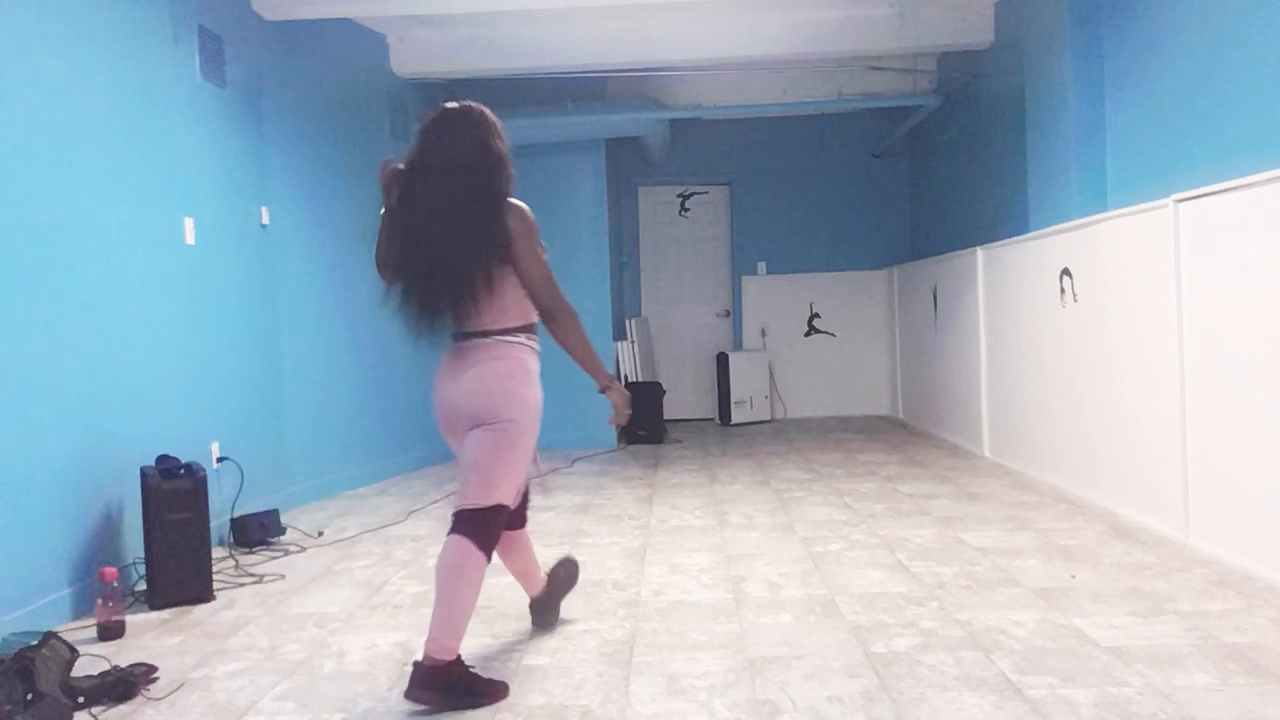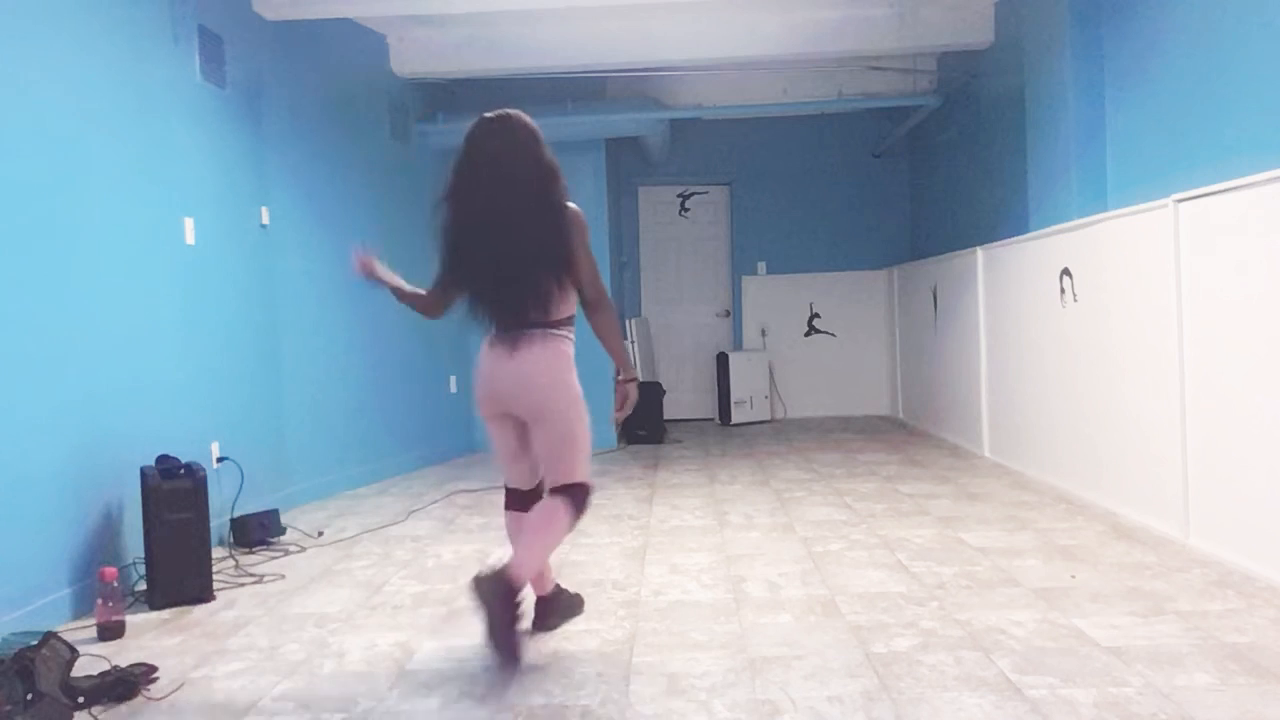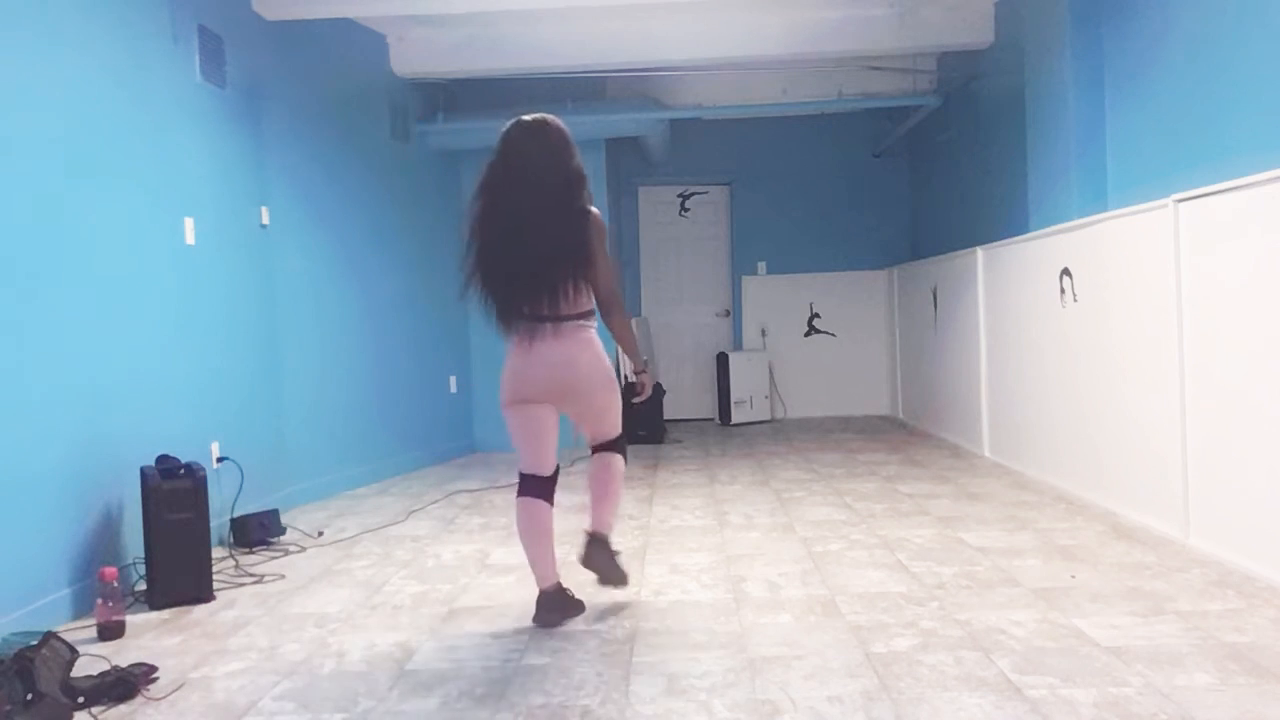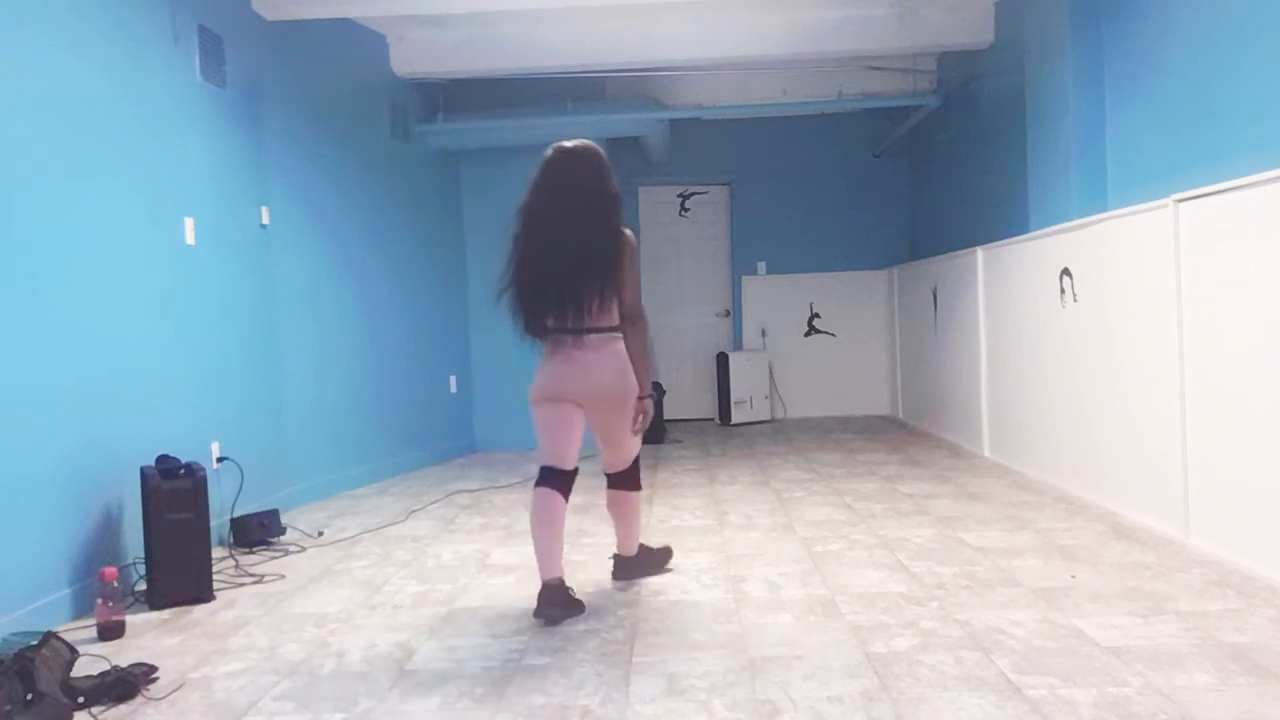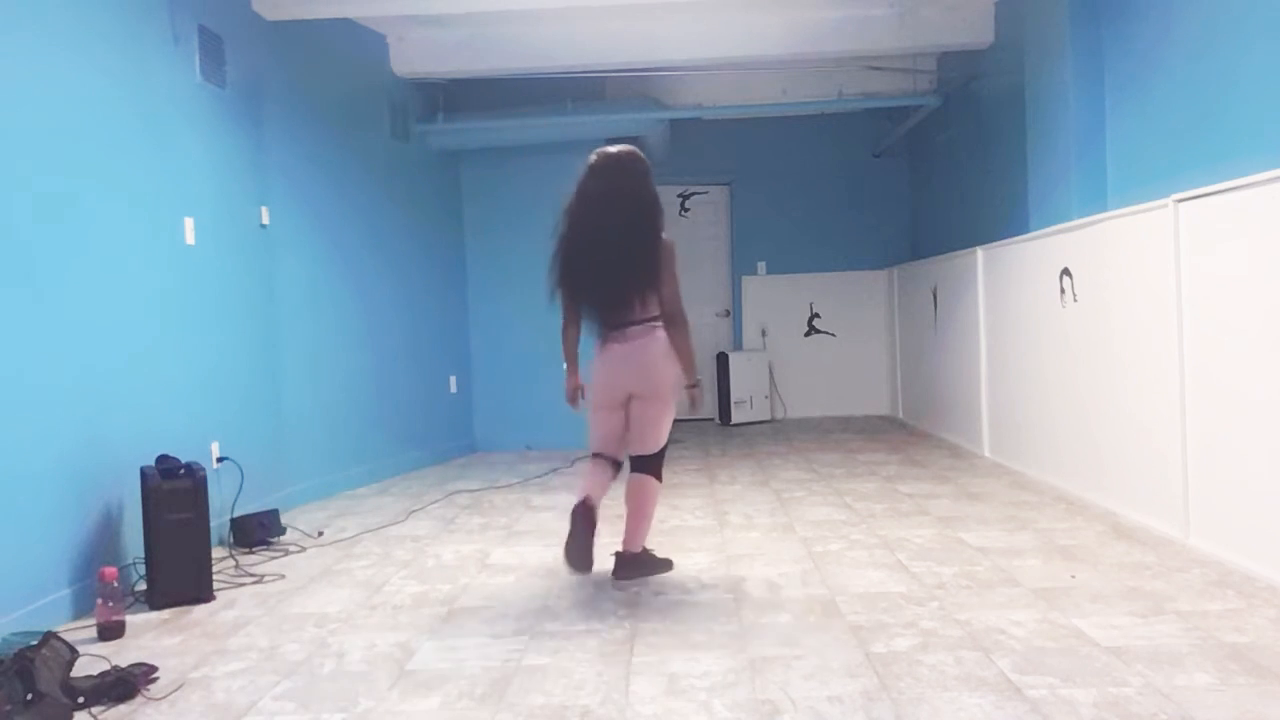
dt=0.3s
person 1, frame 1
left shoulder: (423, 224)
right shoulder: (509, 216)
left elbow: (389, 269)
right elbow: (554, 310)
left wrist: (394, 196)
right wrist: (606, 380)
left hip: (453, 381)
right hip: (504, 379)
left knee: (506, 500)
right knee: (480, 516)
left ankle: (541, 593)
right ankle: (438, 663)
person 1, frame 2
left shoulder: (472, 228)
right shoulder: (564, 217)
left elbow: (433, 305)
right elbow: (596, 303)
left wrist: (380, 276)
right wrist: (625, 371)
left hip: (492, 369)
right hip: (547, 369)
left knee: (522, 489)
right knee: (570, 490)
left ankle: (546, 596)
right ankle: (508, 581)
person 1, frame 3
left shoulder: (497, 222)
right shoulder: (585, 220)
left elbow: (502, 300)
right elbow: (610, 301)
right wrist: (639, 363)
left hip: (522, 362)
right hip: (578, 356)
left knee: (534, 476)
right knee: (609, 444)
left ankle: (549, 591)
right ankle: (599, 540)
person 1, frame 4
left shoulder: (535, 242)
right shoulder: (619, 241)
left elbow: (532, 316)
right elbow: (632, 320)
right wrist: (644, 388)
left hip: (555, 370)
right hip: (607, 366)
left knee: (553, 473)
right knee: (623, 468)
left ankle: (552, 585)
right ankle: (631, 555)
person 1, frame 5
left shoulder: (576, 242)
right shoulder: (655, 243)
left elbow: (570, 316)
right elbow: (672, 316)
left wrist: (572, 372)
right wrist: (692, 377)
left hip: (606, 361)
right hip: (651, 356)
left knee: (603, 454)
right knee: (647, 456)
left ankle: (585, 510)
right ankle: (632, 553)
